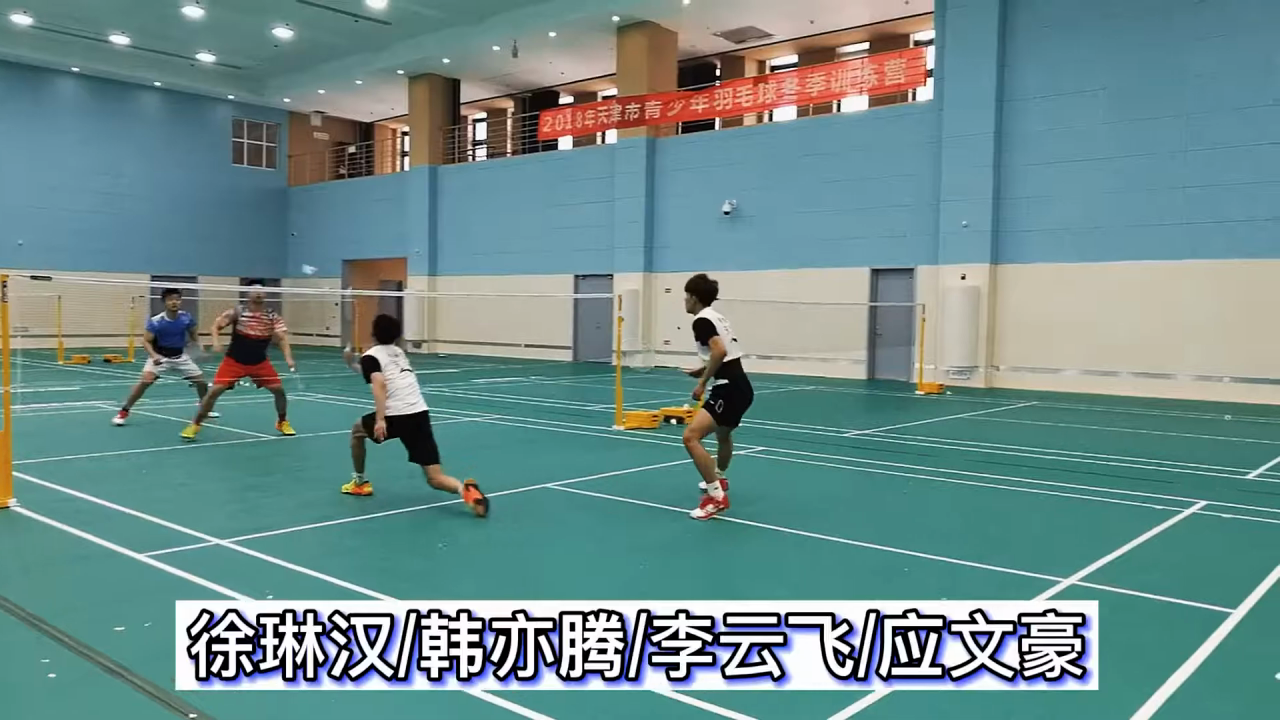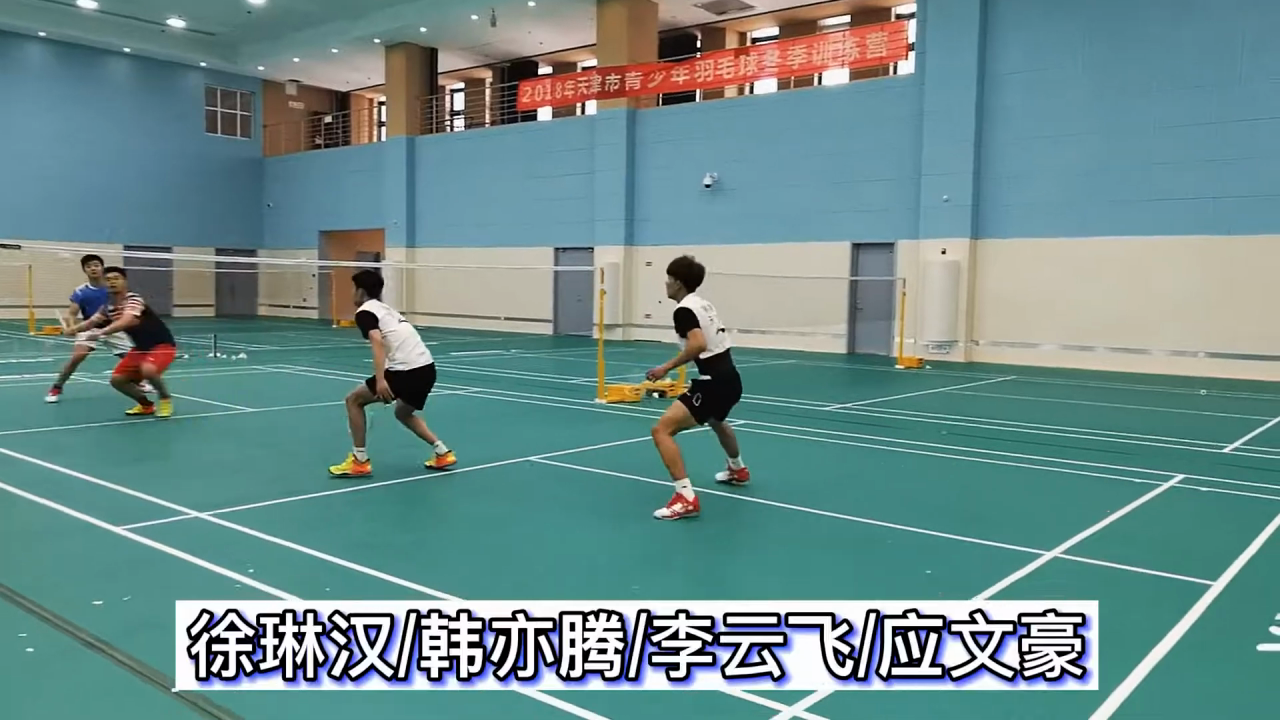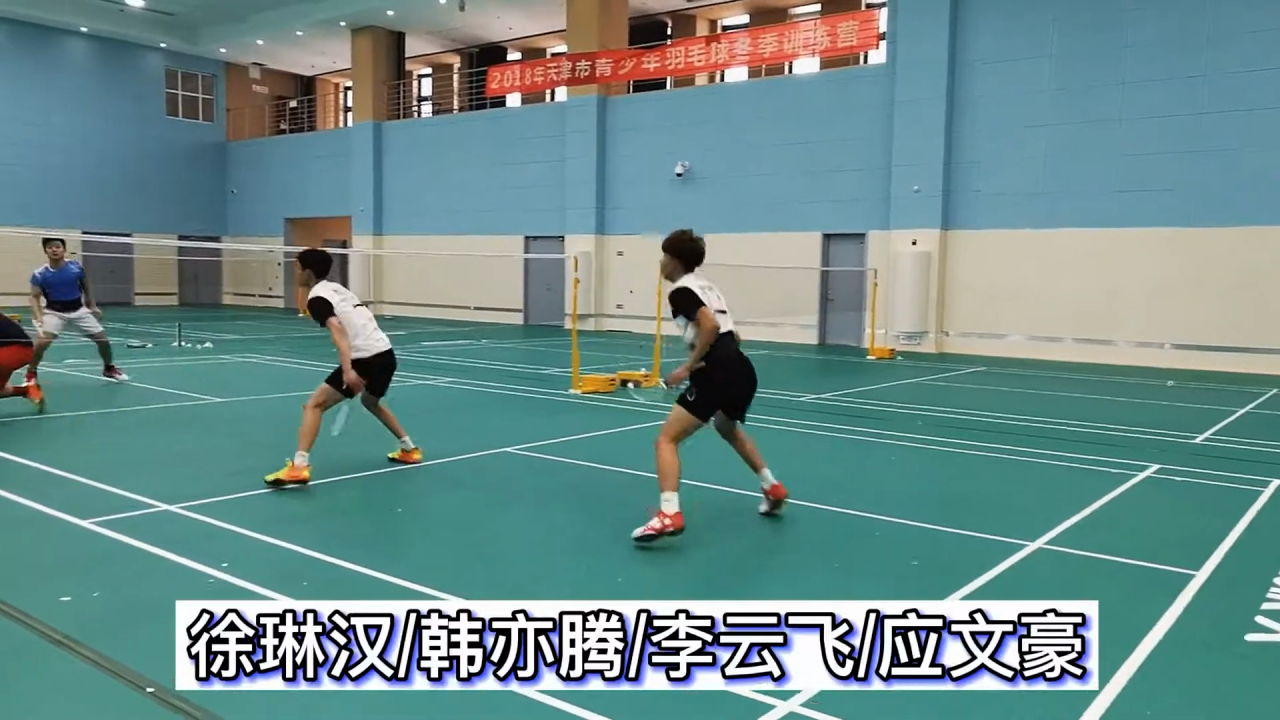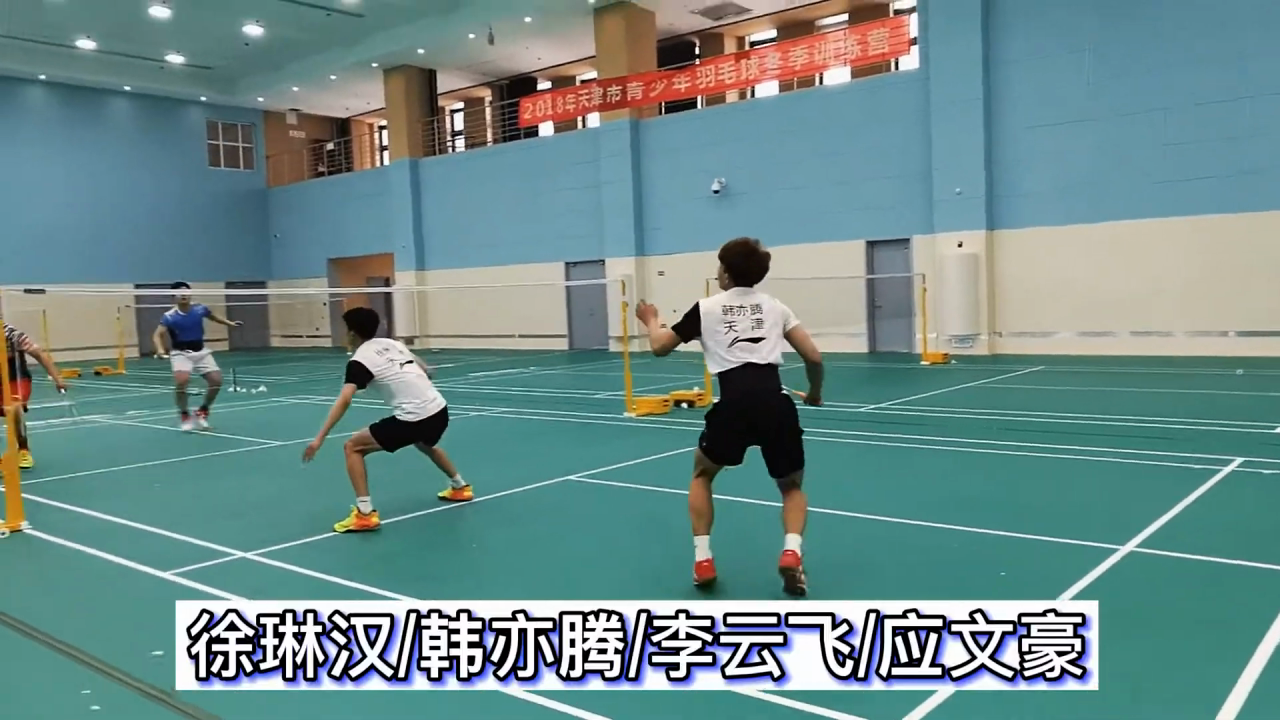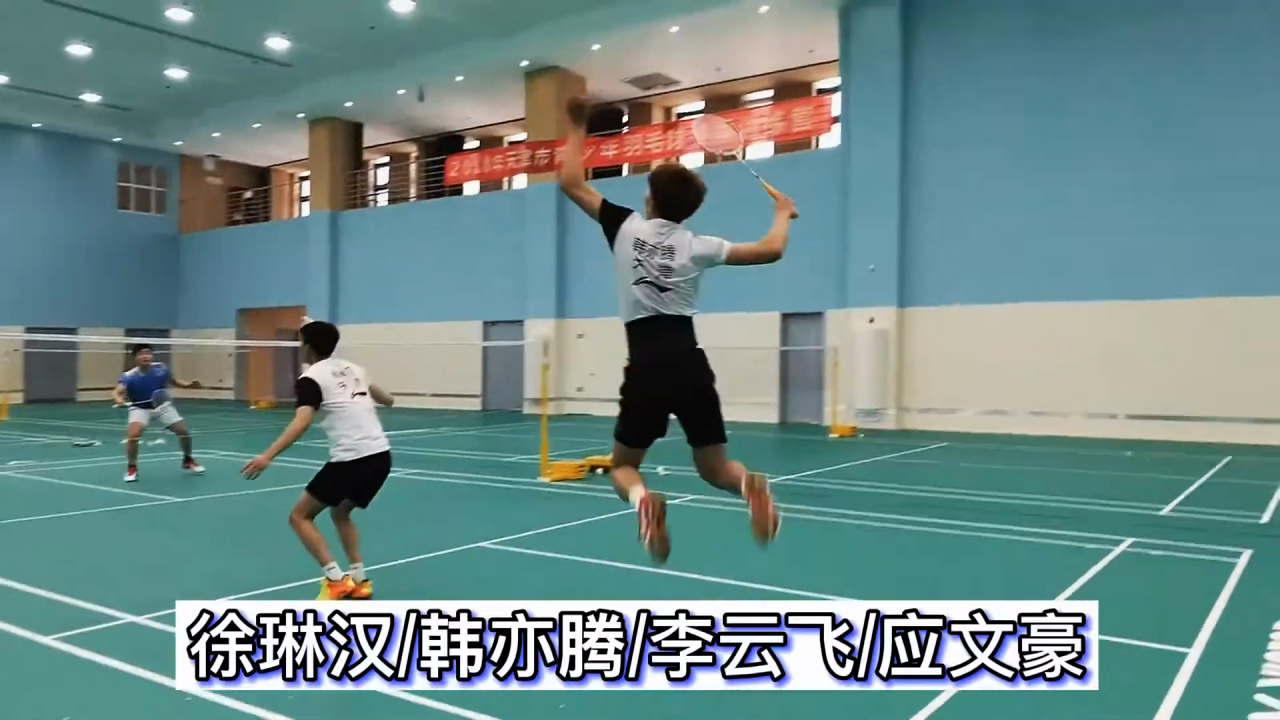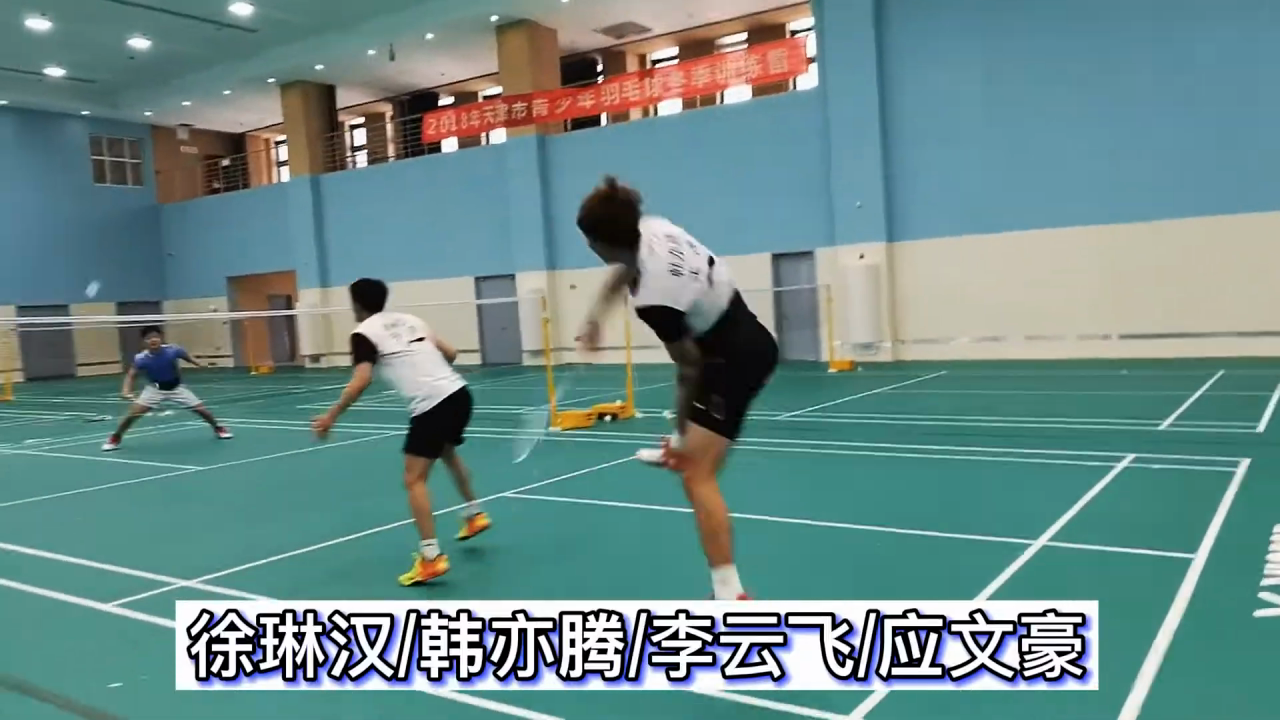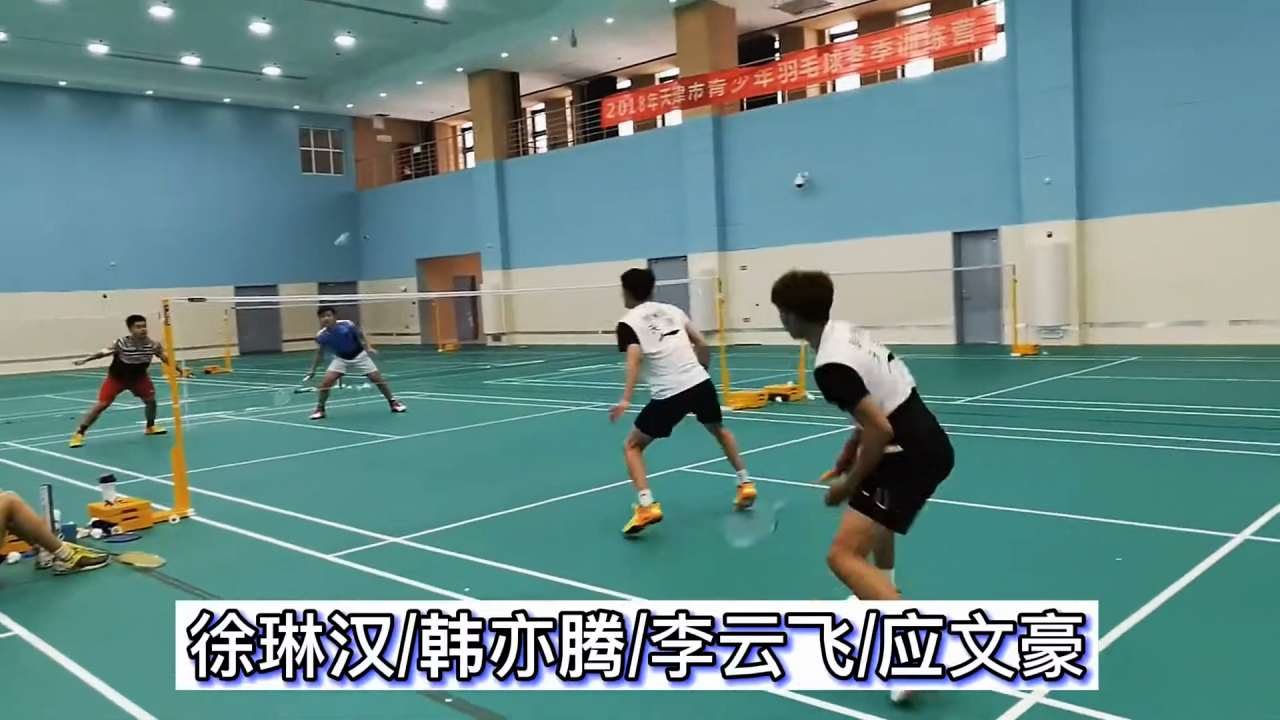
dt=0.4s
person 1, frame 1
left shoulder: (701, 320)
right shoulder: (716, 316)
left elbow: (719, 351)
left wrist: (703, 383)
right wrist: (704, 369)
left hip: (729, 389)
right hip: (740, 386)
left knee: (690, 437)
right knee: (722, 433)
left ankle: (717, 497)
right ankle: (719, 478)
person 1, frame 2
left shoulder: (684, 310)
right shoulder: (703, 304)
left elbow: (698, 345)
left wrist: (666, 367)
left hip: (713, 383)
right hip: (730, 379)
left knee: (662, 430)
right knee: (715, 420)
left ankle: (686, 497)
right ankle: (737, 469)
person 1, frame 3
left shoulder: (681, 291)
right shoulder: (705, 285)
left elbow: (711, 325)
left wrist: (687, 367)
left hip: (717, 373)
right hip: (742, 369)
left knee: (666, 439)
right knee: (727, 428)
left ankle: (669, 515)
right ankle: (771, 487)
person 1, frame 4
left shoulder: (706, 308)
right shoulder: (775, 307)
left elbow: (660, 347)
right elbow: (814, 358)
left wrist: (651, 320)
right wrist: (814, 393)
left hip: (732, 406)
right hip: (777, 405)
left knee: (701, 477)
right knee: (792, 487)
left ankle: (702, 560)
right ankle: (792, 552)
person 1, frame 5
left shoulder: (626, 228)
right shoulder: (697, 246)
left elbow: (569, 183)
right elbow: (771, 251)
left wrist: (577, 129)
right wrist: (783, 212)
left hip: (646, 372)
right hip: (690, 369)
left knee: (623, 468)
right knee: (716, 469)
left ankle: (643, 500)
right ankle: (749, 486)
person 1, frame 6
left shoulder: (653, 299)
right shoulder: (652, 228)
left elbow: (691, 363)
right elbow: (626, 267)
left wrist: (685, 415)
right wrist: (597, 314)
left hip: (736, 361)
right hip: (752, 341)
left knee: (696, 475)
right ankle: (678, 448)
person 1, frame 7
left shoulder: (830, 365)
right shoulder: (844, 333)
left elbow: (879, 430)
left wrist: (849, 482)
right wrist: (848, 459)
left hip: (915, 453)
right hip: (927, 442)
left knee: (843, 556)
right knee: (869, 504)
right ankle: (886, 590)
person 2, frame 1
left shoulder: (370, 357)
right shoulder: (398, 353)
left elbow: (379, 384)
left wrist: (379, 420)
right wrist: (355, 365)
left hip: (394, 416)
right hip: (420, 415)
left knee: (357, 431)
right knee: (435, 478)
left ankle: (360, 482)
right ankle: (465, 489)
person 2, frame 2
left shoulder: (364, 312)
right shoulder: (386, 308)
left elbow: (378, 343)
left wrist: (379, 379)
left hip: (407, 371)
right hip: (427, 368)
left knee: (353, 400)
right knee: (403, 413)
left ankle: (359, 460)
right ankle: (443, 453)
person 2, frame 3
left shoulder: (317, 299)
right shoulder: (336, 288)
left elbow: (337, 330)
left wrist: (347, 369)
left hip: (366, 358)
right hip: (386, 354)
left knee: (313, 405)
right knee: (371, 402)
left ankle: (299, 467)
right ankle: (409, 449)
person 2, frame 4
left shoulder: (360, 360)
right shoulder: (394, 344)
left elbow: (344, 399)
right elbow: (427, 371)
left wrist: (320, 438)
left hip: (413, 420)
right hip: (439, 412)
left knee: (352, 447)
right knee: (425, 444)
left ankle: (366, 513)
right ankle: (460, 487)
person 2, frame 5
left shoulder: (311, 379)
right shoulder: (353, 369)
left elbow: (301, 422)
right elbow: (388, 400)
left wrist: (267, 457)
left hip: (351, 459)
right hip: (381, 456)
left knee: (300, 517)
right knee: (340, 513)
left ankle: (337, 580)
right ankle: (358, 581)
person 2, frame 6
left shoulder: (363, 333)
right shoulder: (407, 319)
left elbow: (361, 380)
right elbow: (448, 353)
left wrist: (331, 416)
left hip: (431, 406)
right hip: (458, 393)
left knee: (413, 480)
right knee: (448, 452)
left ankle: (431, 558)
right ankle: (474, 515)
person 2, frame 7
left shoulder: (628, 322)
right shoulder: (672, 310)
left elbow: (635, 359)
right elbow: (702, 345)
left wrist: (626, 400)
left hip: (669, 394)
right hip: (701, 383)
left knee: (632, 447)
right knee: (719, 430)
left ankle: (646, 506)
right ankle: (745, 483)
